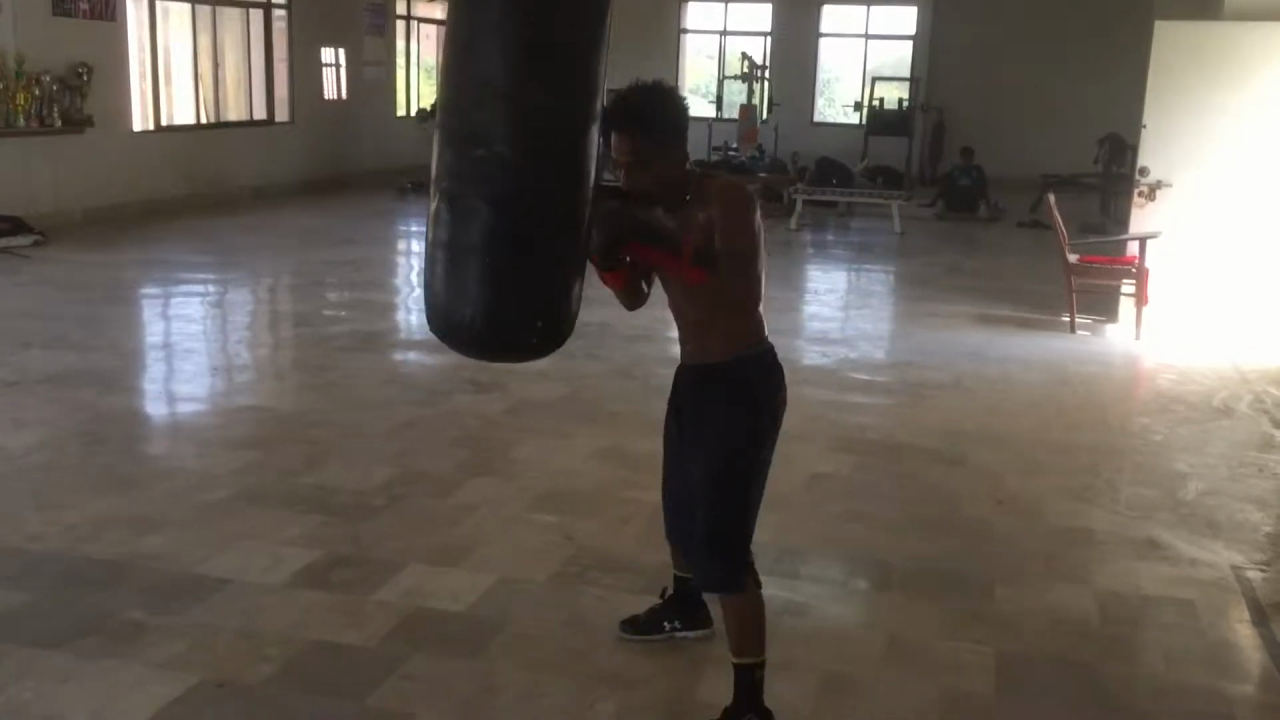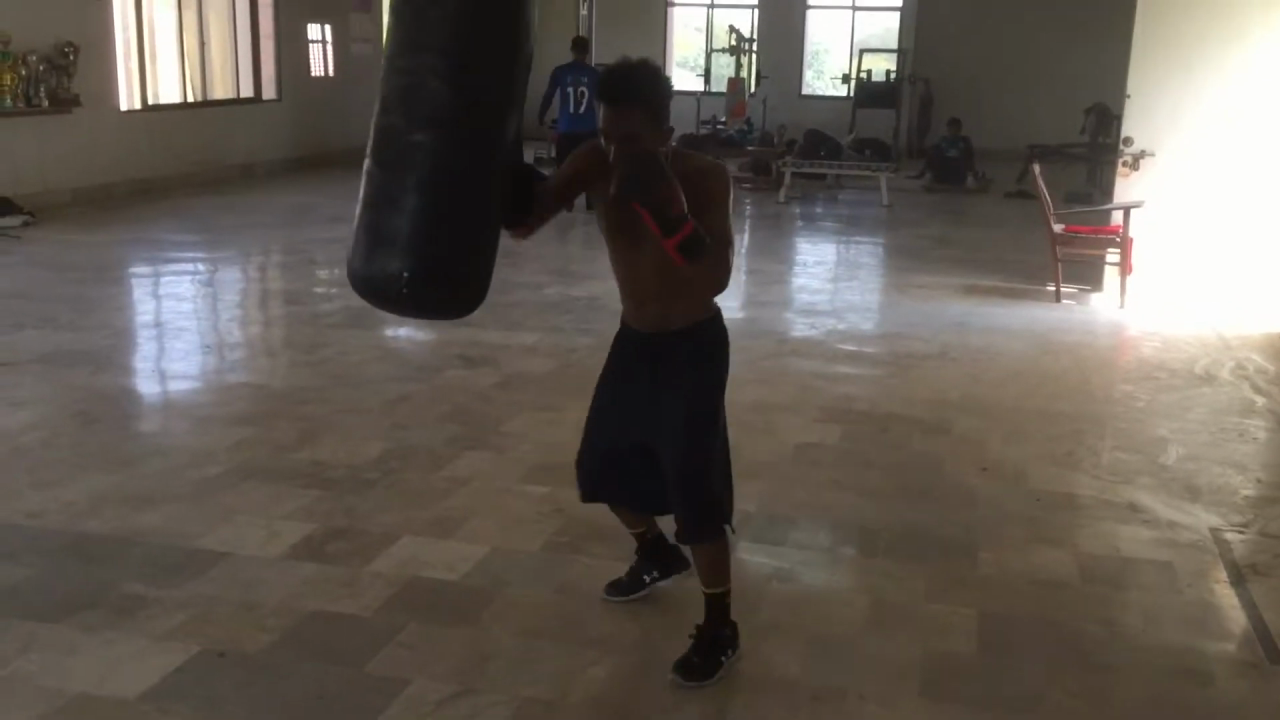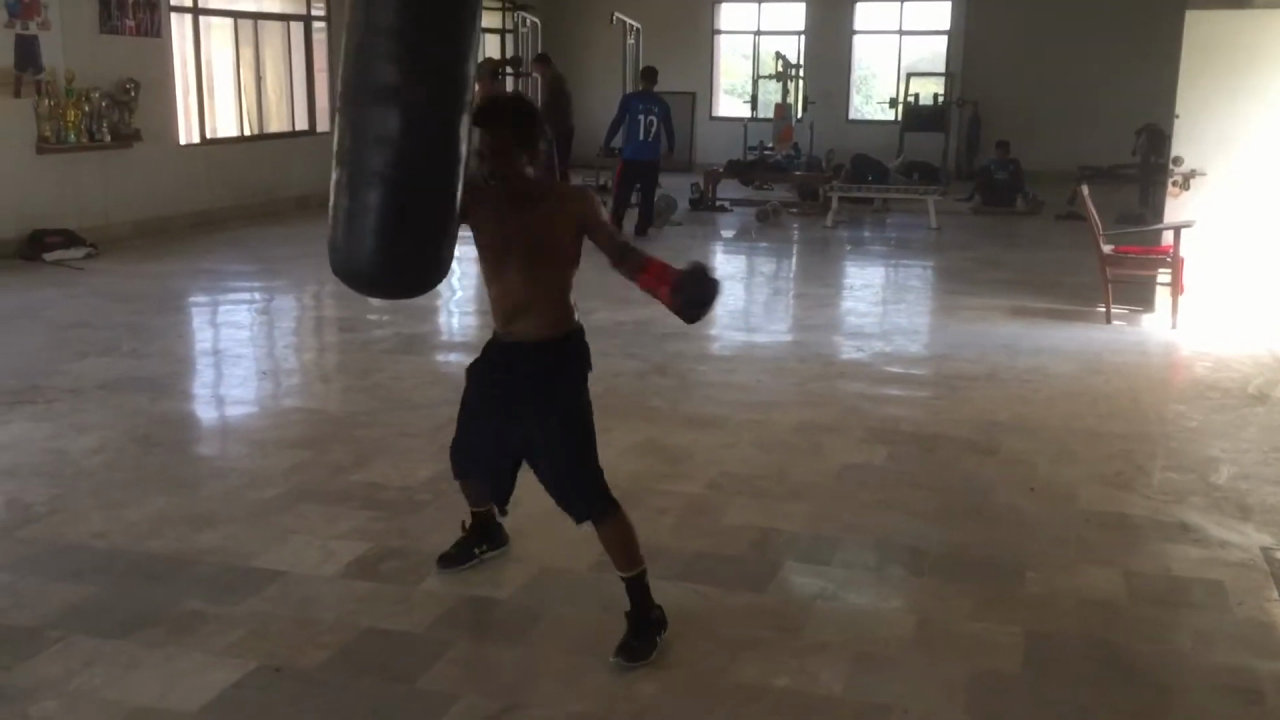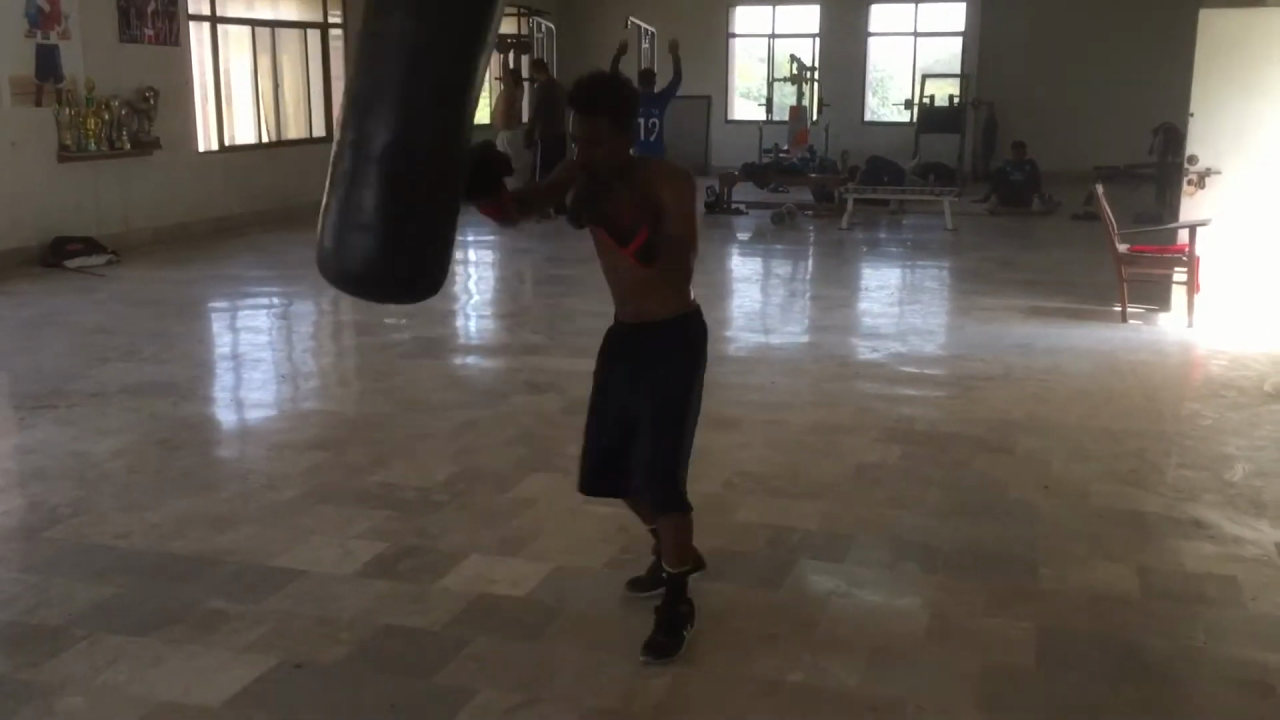
dt=1s
person 1, frame 1
left shoulder: (726, 199)
right shoulder: (651, 205)
left elbow: (736, 278)
right elbow: (632, 299)
left wrist: (649, 232)
right wrist: (610, 248)
left hip: (745, 381)
right hip: (694, 374)
left knee: (723, 543)
right knee: (683, 503)
right ankle: (685, 605)
person 1, frame 2
left shoulder: (705, 178)
right shoulder: (593, 162)
left elbow: (715, 280)
right elbow: (527, 220)
left wrist: (665, 210)
right wrist: (523, 200)
left hip: (693, 348)
right hip: (632, 343)
left knee: (697, 497)
right knee: (601, 471)
left ankle: (719, 626)
right ankle: (655, 554)
person 1, frame 3
left shoulder: (570, 203)
right shoulder: (476, 195)
left elbow: (624, 255)
left wrist: (674, 286)
left hip: (555, 357)
right hip: (502, 353)
left knee: (584, 492)
right knee: (473, 457)
left ankle: (645, 610)
right ankle: (485, 529)
person 1, frame 4
left shoulder: (672, 183)
right shoulder: (583, 175)
left elbow: (678, 274)
right elbow: (511, 210)
left wrist: (623, 225)
right wrist: (477, 182)
left hip: (674, 339)
right hip: (624, 337)
left knee: (659, 478)
right knee: (607, 464)
left ankle: (677, 599)
right ankle: (676, 559)
